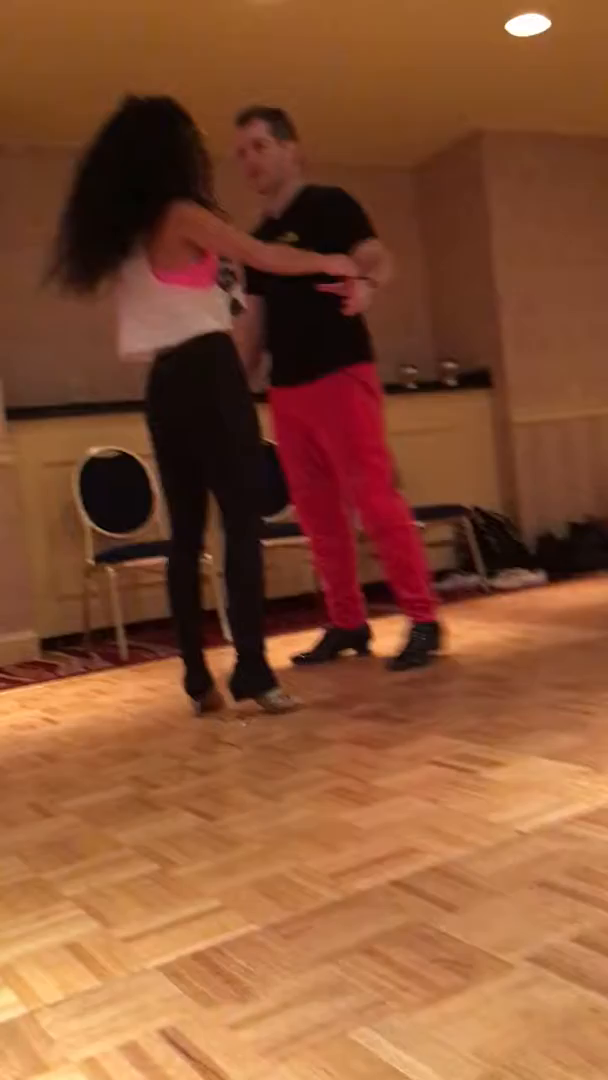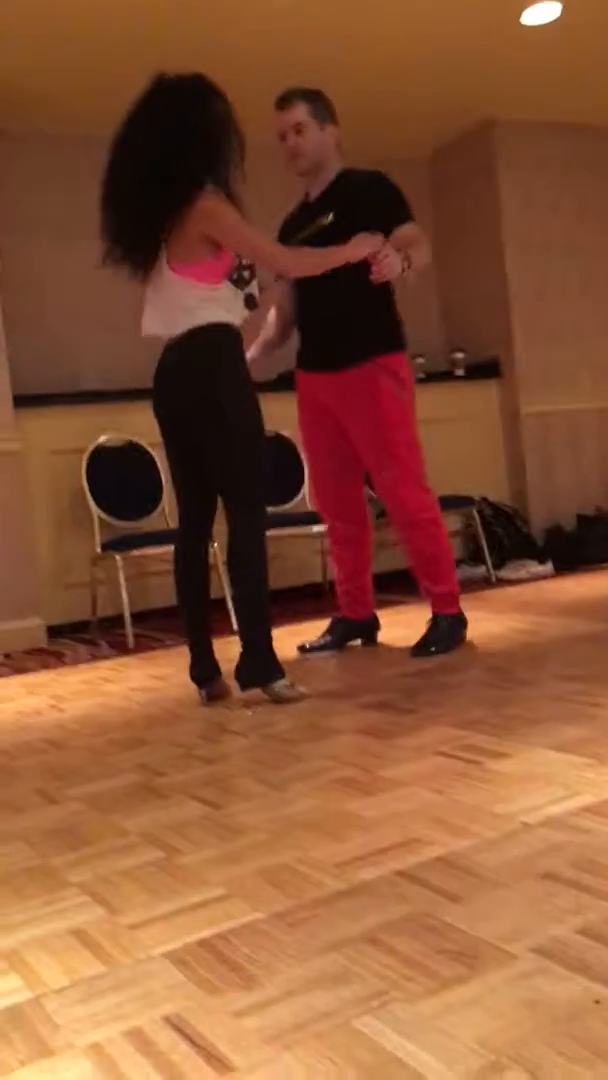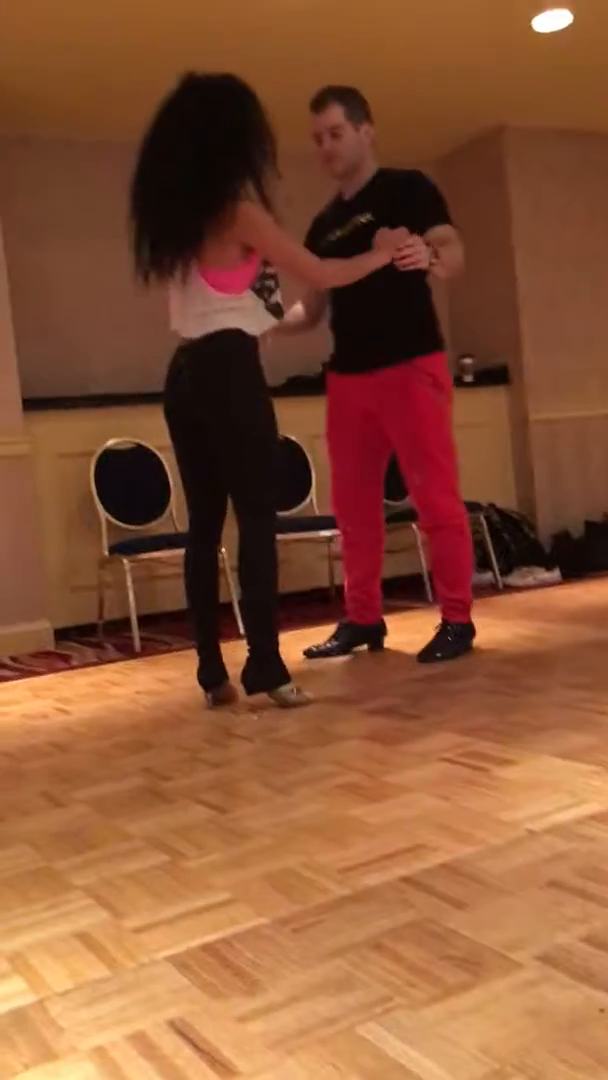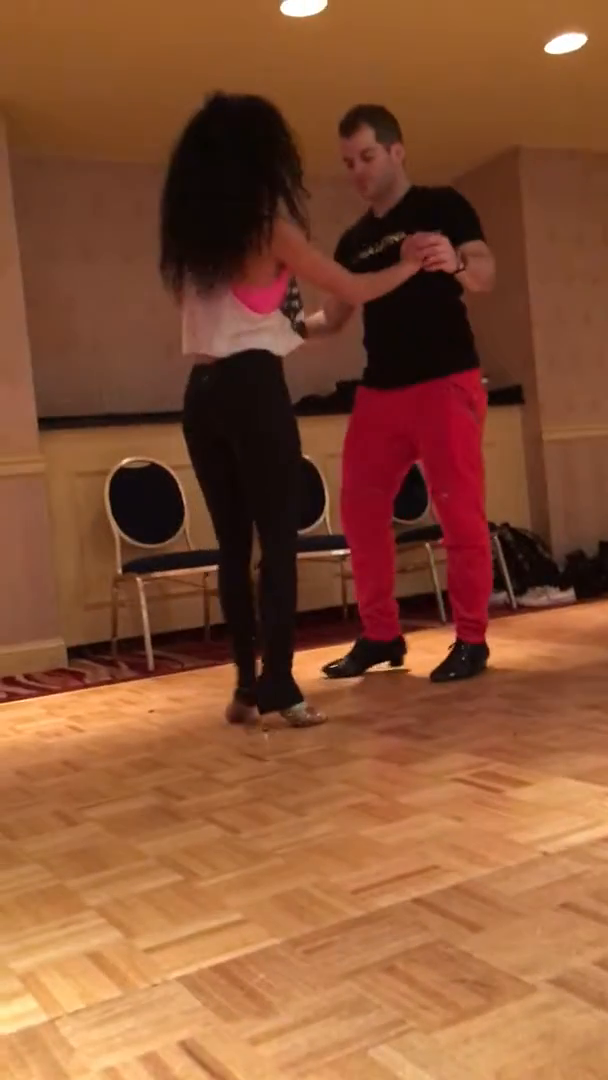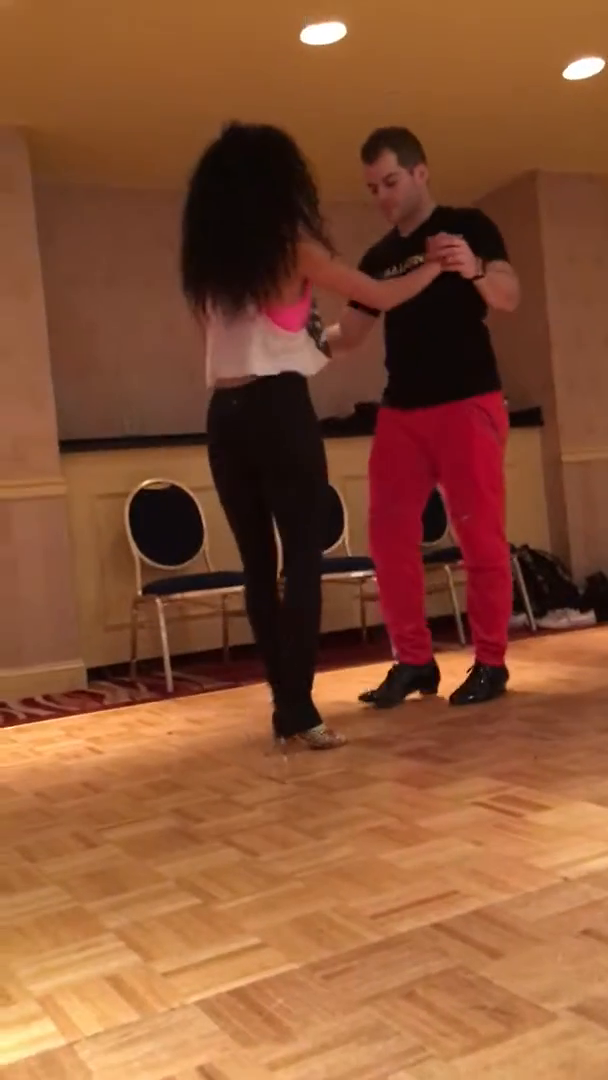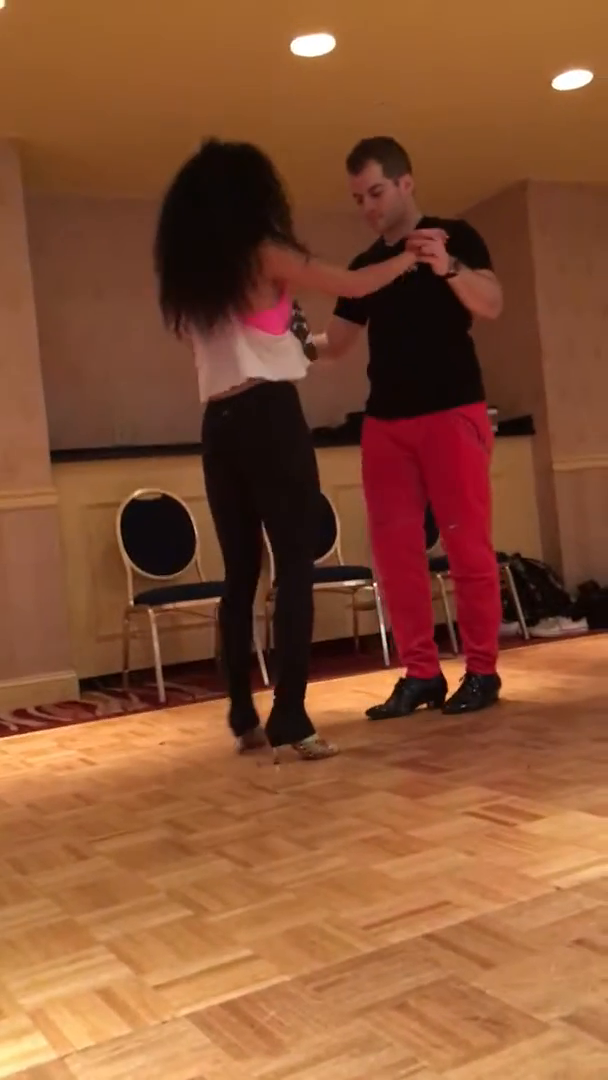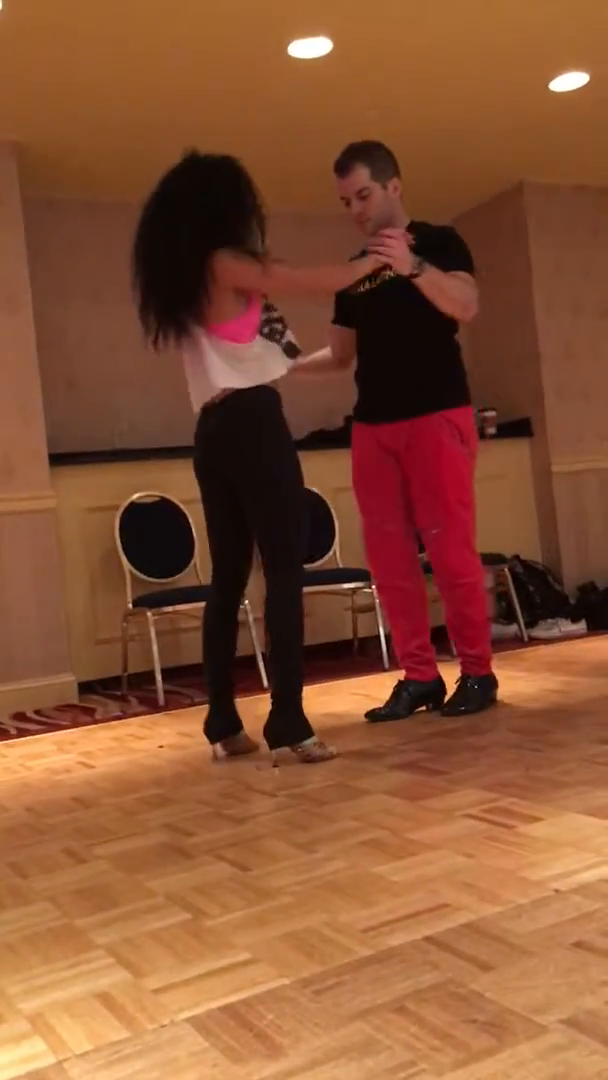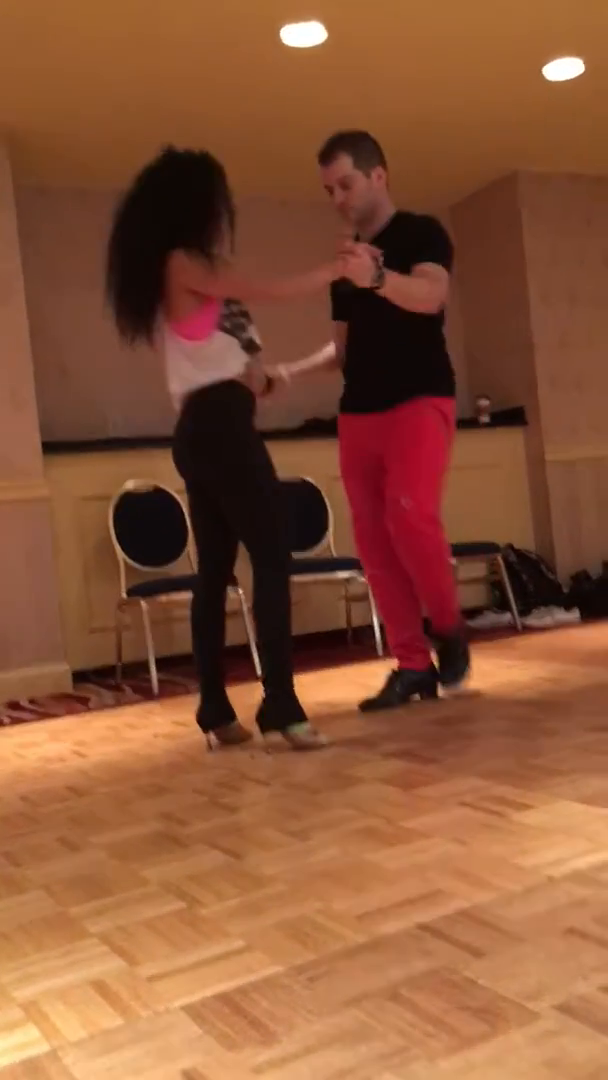
dt=0.2s
person 1, frame 1
left shoulder: (123, 235)
right shoulder: (180, 214)
right elbow: (266, 256)
right wrist: (329, 264)
left hip: (164, 385)
right hip: (206, 374)
left knee: (185, 532)
right knee: (242, 522)
left ankle: (198, 678)
right ankle: (252, 672)
person 1, frame 2
left shoulder: (151, 212)
right shoulder: (203, 203)
right elbow: (286, 263)
right wrist: (353, 250)
left hip: (172, 372)
right hip: (211, 364)
left knee: (193, 520)
right knee: (245, 511)
left ankle: (203, 667)
right ankle: (258, 662)
person 1, frame 3
left shoulder: (173, 211)
right shoulder: (238, 207)
right elbow: (321, 275)
right wrist: (380, 255)
left hip: (183, 375)
right hip: (227, 370)
left knee: (203, 525)
right knee: (256, 517)
left ankle: (211, 670)
right ankle: (265, 667)
person 1, frame 4
left shoulder: (190, 232)
right shoulder: (271, 225)
right elbow: (354, 291)
right wrist: (410, 264)
left hip: (200, 394)
right hip: (251, 388)
left knee: (232, 543)
right knee: (277, 537)
left ankle: (248, 682)
right ankle: (278, 686)
person 1, frame 5
left shoulder: (208, 259)
right shoulder: (293, 246)
right elbow: (380, 296)
right wrist: (435, 266)
left hip: (225, 416)
right hip: (279, 409)
left knee: (258, 565)
right knee: (302, 559)
left ankle: (286, 702)
right ankle: (299, 708)
person 1, frame 6
left shoulder: (192, 273)
right shoulder: (263, 255)
right elbow: (354, 285)
right wrist: (411, 257)
left hip: (219, 426)
right hip: (269, 418)
left knee: (240, 573)
right knee: (294, 568)
left ankle: (242, 712)
right ankle: (290, 718)
person 1, frame 7
left shoulder: (184, 278)
right shoulder: (226, 263)
right elbow: (319, 281)
right wrist: (380, 256)
left hip: (214, 433)
right hip: (253, 425)
left knee: (228, 578)
right knee: (284, 571)
left ankle: (222, 721)
right ankle: (288, 721)
person 1, frame 8
left shoulder: (177, 269)
right shoulder: (184, 262)
right elbow: (271, 289)
left wrist: (256, 372)
right wrist: (343, 268)
left hip: (203, 426)
right hip: (222, 423)
left knee: (215, 569)
right knee: (272, 559)
left ankle: (215, 711)
right ankle: (281, 709)
person 2, frame 1
left shoulder: (330, 206)
right shoulder: (258, 240)
left elbow: (380, 262)
left wrist: (365, 284)
right wrist: (241, 376)
left hip: (341, 375)
right hip: (286, 388)
left knee: (372, 496)
right knee: (316, 512)
left ankle: (423, 619)
right ankle: (347, 623)
person 2, frame 2
left shoulder: (369, 189)
right shoulder: (292, 225)
left elbow: (418, 248)
left wrist: (399, 260)
right wrist: (253, 353)
left hip: (373, 364)
right hip: (315, 374)
left knee: (402, 488)
right knee: (336, 499)
left ankle: (447, 612)
right ankle: (355, 614)
person 2, frame 3
left shoulder: (408, 188)
right shoulder: (324, 225)
left elbow: (453, 255)
right elbow: (313, 306)
left wrist: (427, 255)
left hip: (412, 365)
right hip: (348, 375)
left knee: (434, 493)
right knee: (353, 499)
left ankle: (456, 620)
right ankle: (363, 618)
person 2, frame 4
left shoulder: (443, 206)
right shoulder: (354, 241)
left elbow: (486, 276)
right elbow: (333, 319)
left wrist: (456, 262)
left hip: (446, 381)
right hip: (379, 390)
left knee: (459, 512)
right knee: (361, 508)
left ankle: (471, 639)
right ankle: (379, 634)
person 2, frame 5
left shoulder: (469, 226)
right shoulder: (377, 259)
left elbow: (510, 297)
right elbow: (347, 334)
left wrist: (473, 268)
left hip: (468, 402)
right hip: (400, 411)
left knee: (480, 534)
right knee: (390, 533)
left ankle: (490, 661)
right ankle: (414, 660)
person 2, frame 6
left shoulder: (455, 236)
right shoulder: (363, 266)
left elbow: (491, 304)
right elbow: (335, 343)
left wrist: (447, 266)
left hip: (452, 412)
right hip: (384, 421)
left knee: (466, 542)
right knee: (395, 549)
left ankle: (482, 670)
right ankle: (421, 674)
person 2, frame 7
left shoulder: (439, 242)
right shoulder: (353, 275)
left elbow: (465, 305)
right elbow: (341, 351)
left wrist: (413, 267)
left hip: (437, 415)
right hip: (372, 424)
left knee: (449, 545)
right knee: (388, 553)
left ankle: (478, 673)
right ankle: (420, 676)
person 2, frame 8
left shoulder: (421, 232)
right shoulder: (344, 263)
left elbow: (430, 296)
left wrist: (376, 278)
right wrist: (293, 372)
left hip: (420, 399)
right hip: (358, 413)
left knee: (410, 513)
right knee: (374, 542)
left ankle: (450, 627)
right ankle: (414, 664)
